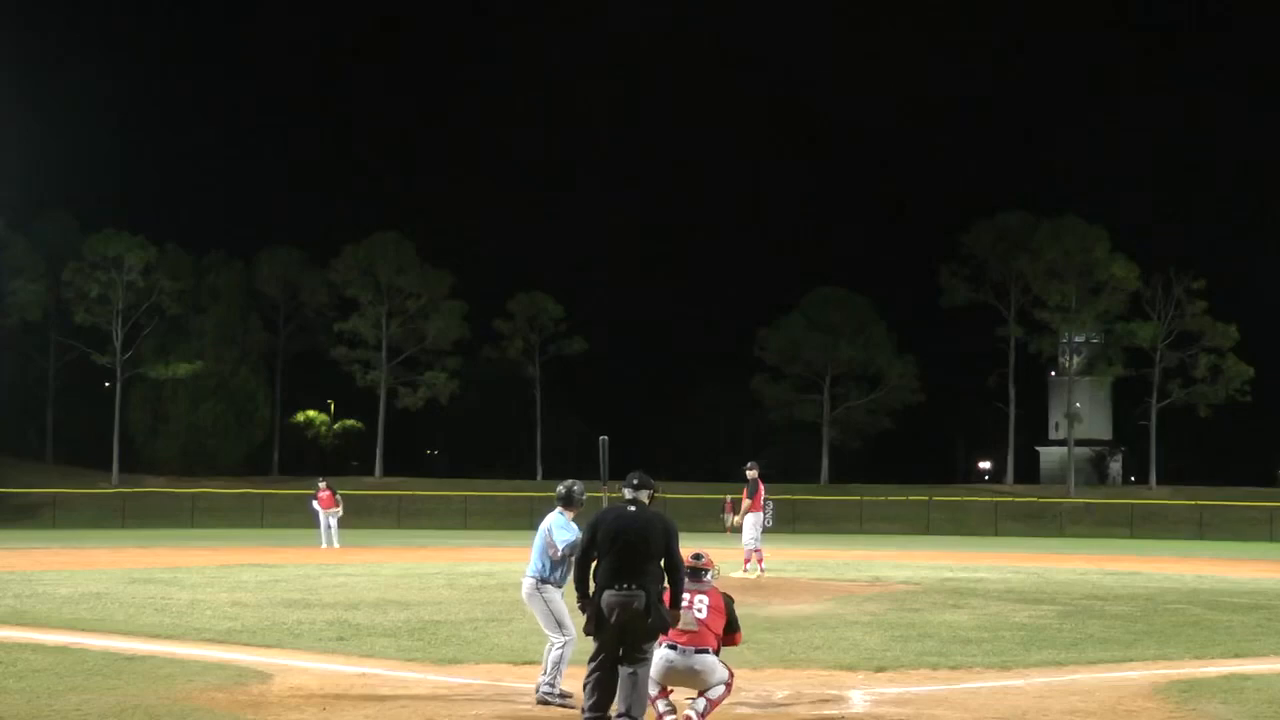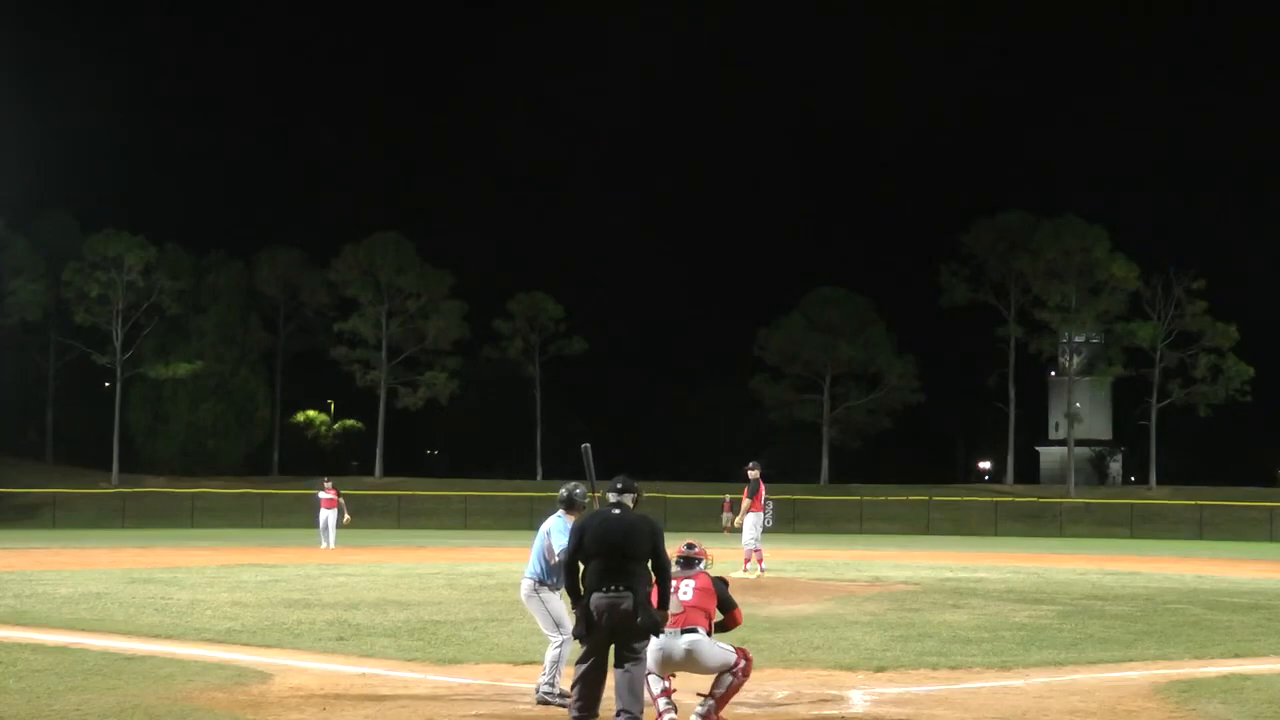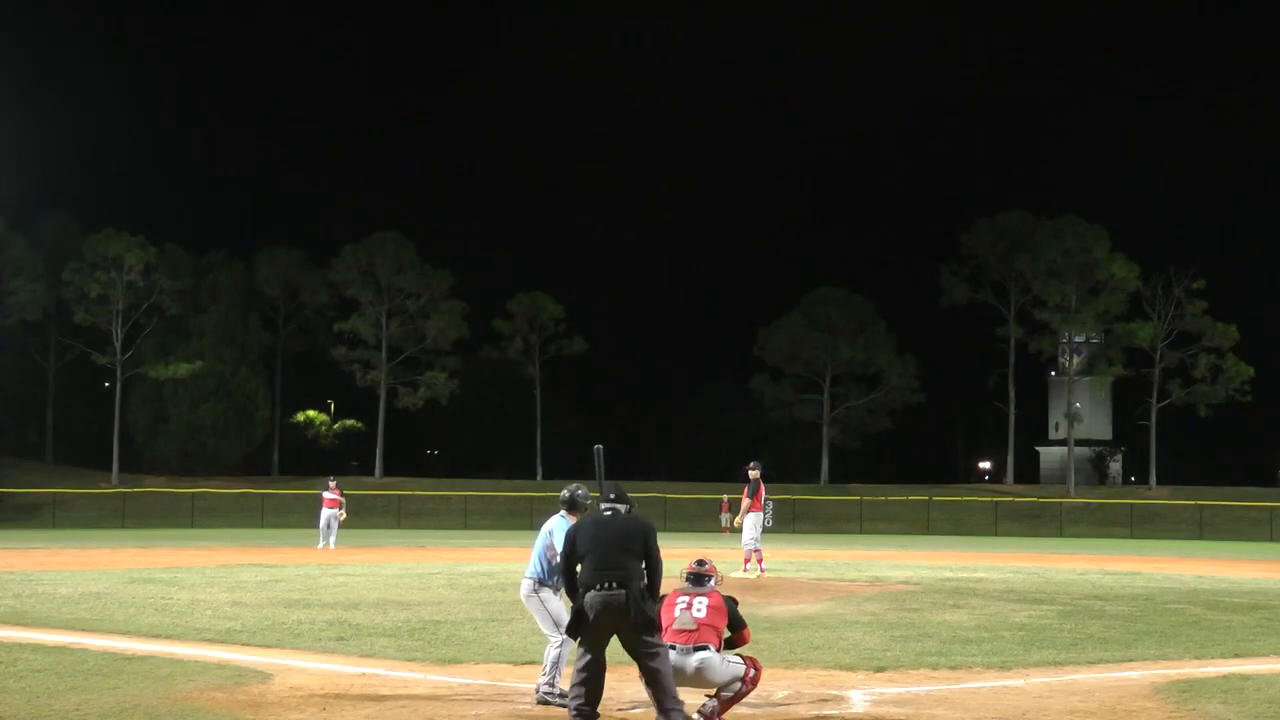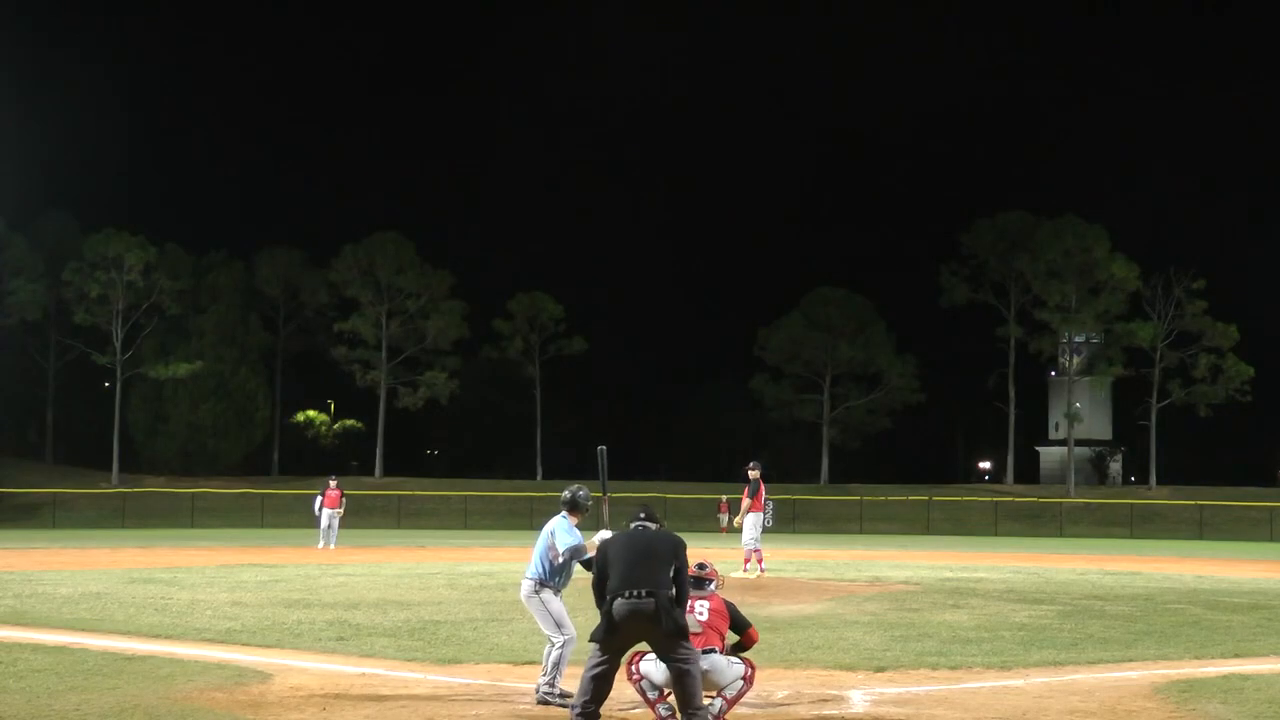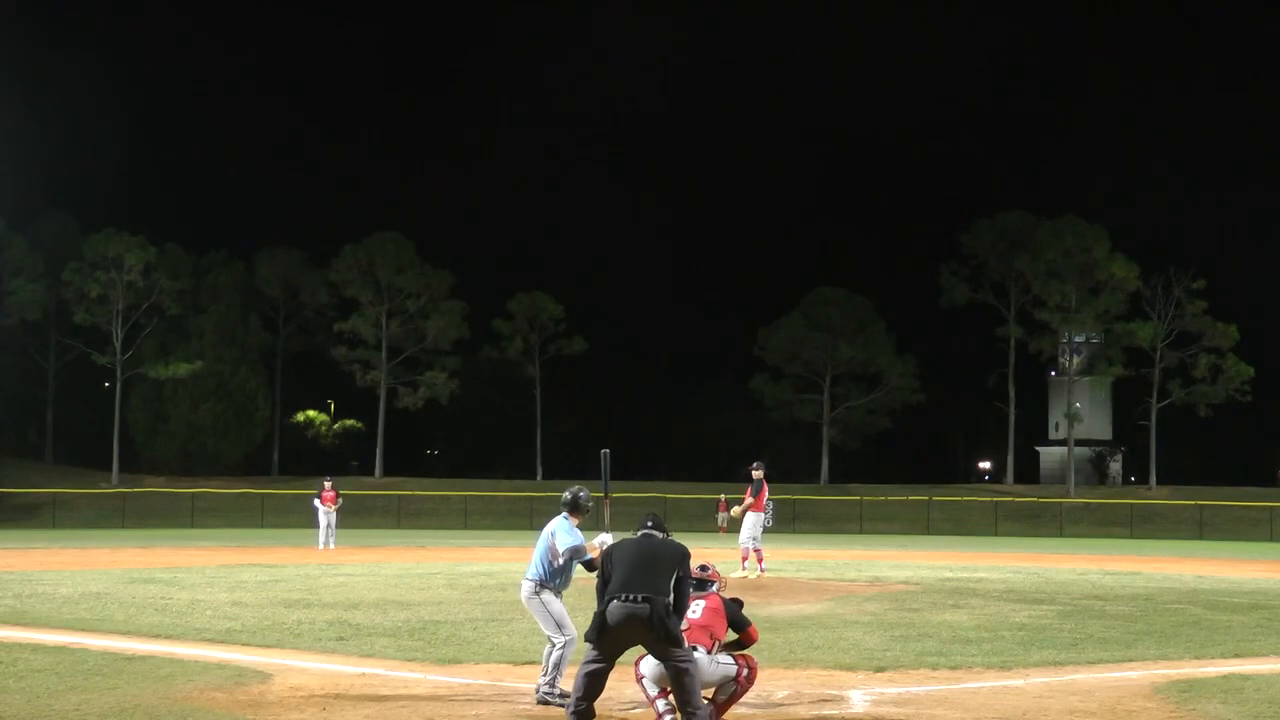
dt=0.4s
person 1, frame 1
left shoulder: (601, 518)
right shoulder: (663, 524)
left elbow: (583, 560)
right elbow: (675, 568)
left wrist: (583, 597)
right wrist: (674, 606)
left hip: (607, 599)
right hip: (645, 601)
left knee: (602, 661)
right knee: (636, 662)
person 1, frame 2
left shoulder: (586, 523)
right shoulder: (648, 525)
left elbow: (570, 565)
right elbow: (662, 568)
left wrist: (577, 600)
right wrist: (663, 606)
left hip: (596, 601)
right hip: (634, 602)
left knee: (590, 661)
right knee: (631, 662)
person 1, frame 3
left shoulder: (578, 529)
right shoulder: (643, 526)
left elbow: (567, 569)
right elbow: (654, 567)
left wrist: (579, 601)
right wrist: (651, 601)
left hip: (593, 600)
right hip: (632, 599)
left knee: (588, 660)
right knee: (654, 657)
person 1, frame 4
left shoulder: (609, 544)
right shoulder: (673, 541)
left elbow: (598, 584)
right elbow: (682, 583)
left wrist: (607, 614)
right wrist: (676, 616)
left hip: (620, 607)
right hip: (659, 608)
left knee: (600, 663)
right knee: (684, 661)
person 1, frame 5
left shoulder: (614, 549)
right shoulder: (678, 551)
left elbow: (601, 590)
right elbow: (682, 594)
left wrist: (606, 621)
right wrist: (673, 624)
left hip: (616, 611)
right hip: (654, 612)
left knee: (594, 663)
right knee: (682, 663)
person 2, frame 1
left shoulder: (567, 523)
right shoulder: (556, 520)
right elbow: (571, 549)
left hip: (548, 586)
right hip: (540, 586)
left knee: (558, 636)
right knee: (566, 636)
left ankle: (546, 683)
right ankle: (548, 692)
person 2, frame 2
left shoulder: (570, 526)
right shoulder: (557, 523)
right elbow: (565, 554)
left hip: (547, 588)
right hip: (537, 587)
left knee: (561, 635)
right knee: (563, 635)
left ankle: (547, 684)
right ankle: (547, 692)
person 2, frame 3
left shoulder: (569, 527)
right shoulder: (559, 523)
left hip: (547, 588)
right hip: (537, 588)
left knee: (560, 635)
right knee: (563, 636)
left ankle: (546, 684)
right ankle: (547, 691)
person 2, frame 4
left shoulder: (571, 529)
right shoulder: (561, 524)
left elbow: (589, 565)
right elbow: (572, 553)
right wrist: (596, 540)
left hip: (547, 589)
right hip: (538, 589)
left knee: (559, 637)
right knee: (566, 636)
left ankle: (546, 685)
right ankle: (547, 692)
person 2, frame 5
left shoulder: (574, 531)
right shoulder: (561, 525)
left elbow: (591, 566)
right elbow: (571, 553)
left wrist: (604, 550)
right wrist: (597, 542)
left hip: (547, 591)
right hip: (538, 590)
left knee: (558, 637)
right knee: (567, 637)
left ankle: (546, 685)
right ankle: (547, 692)
